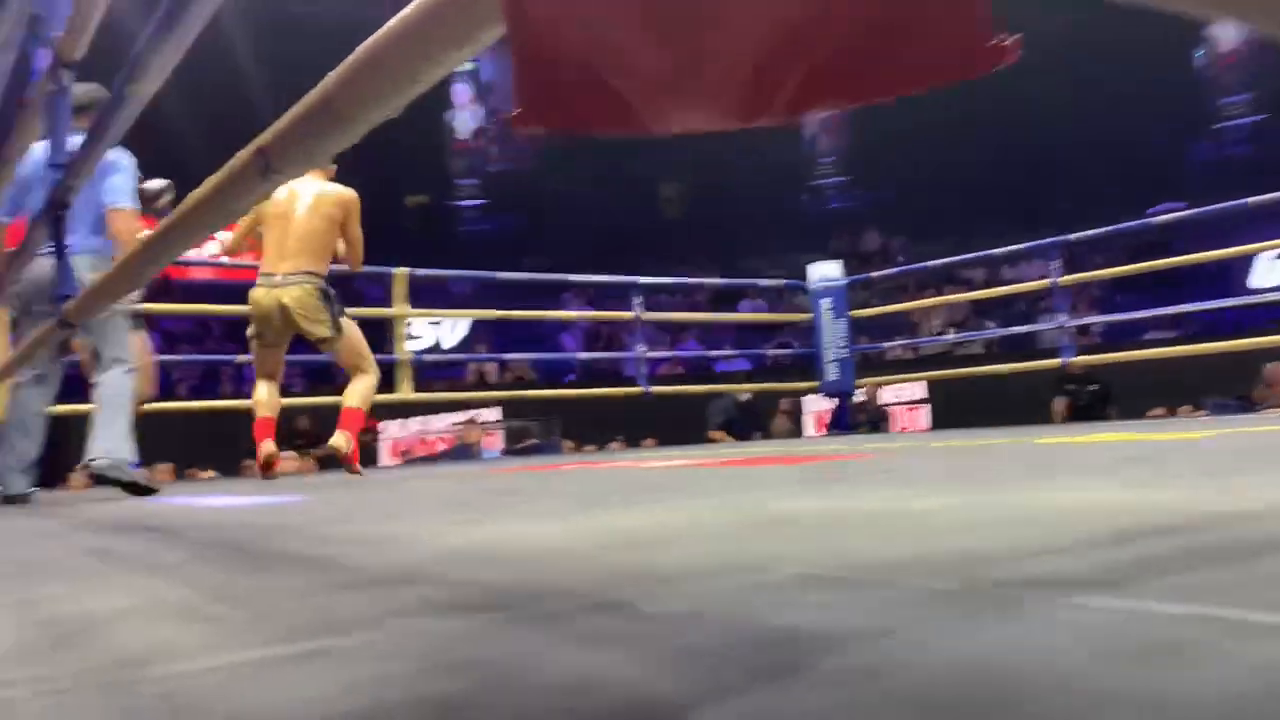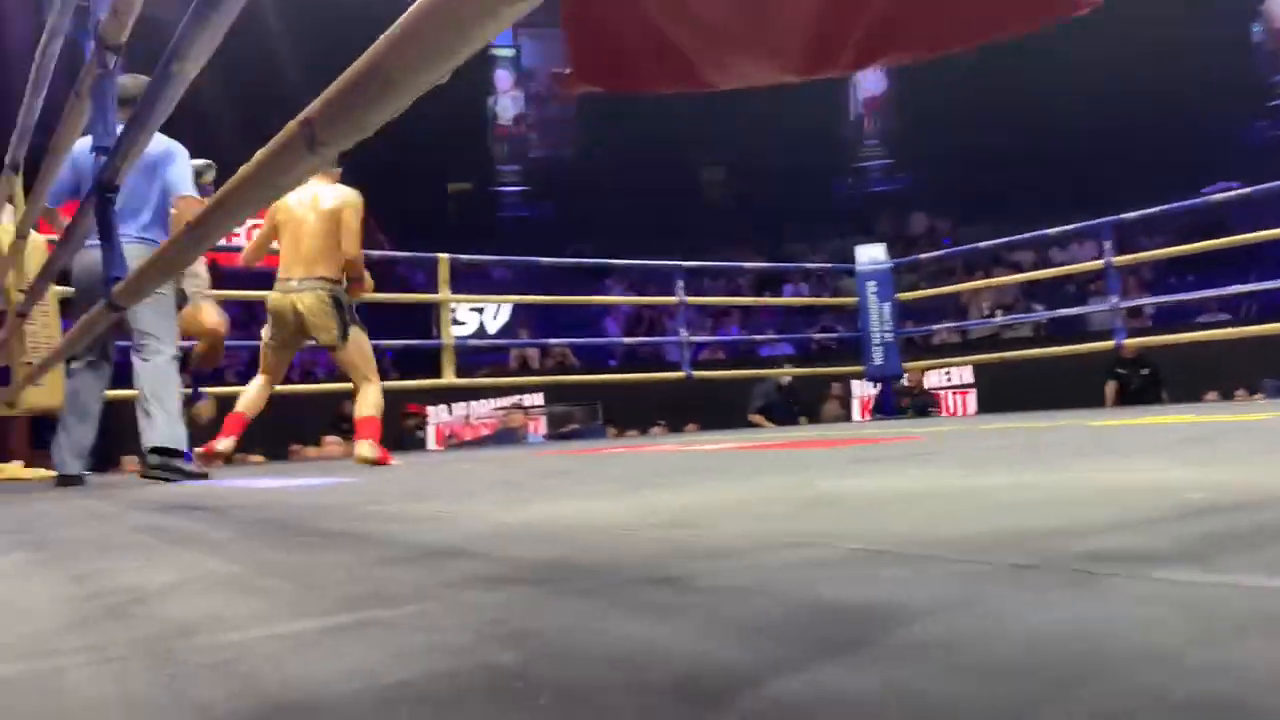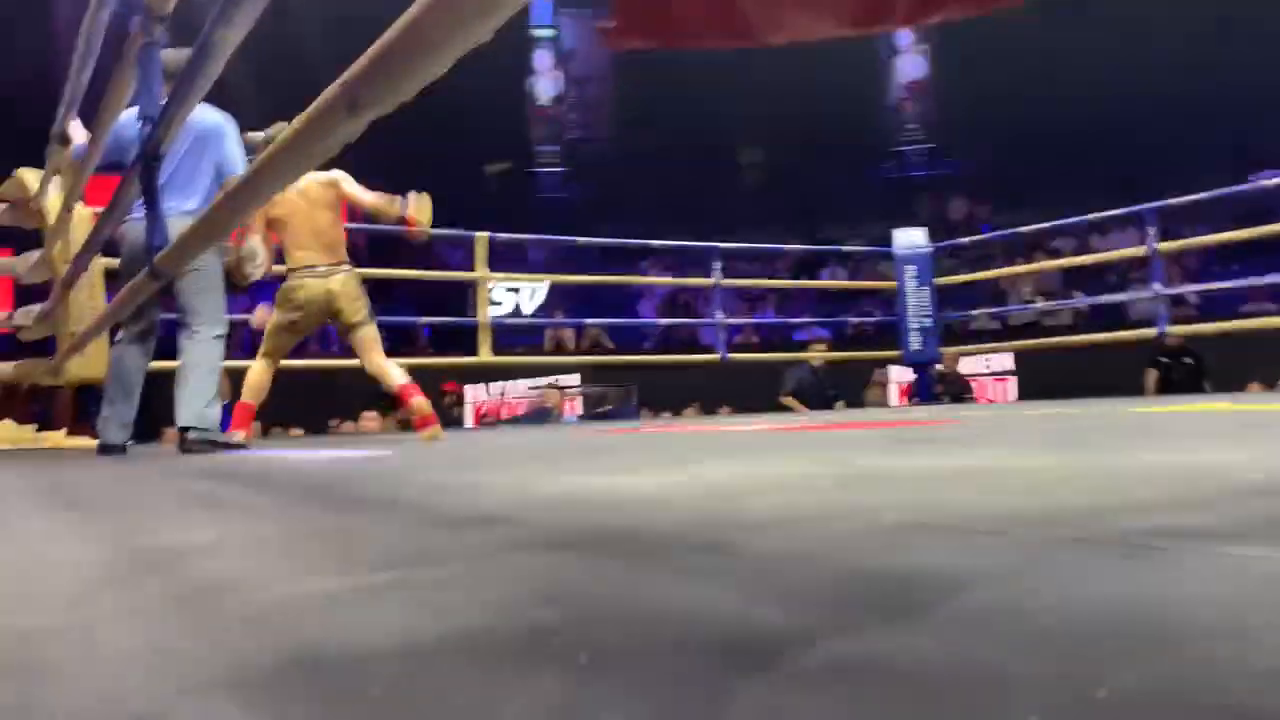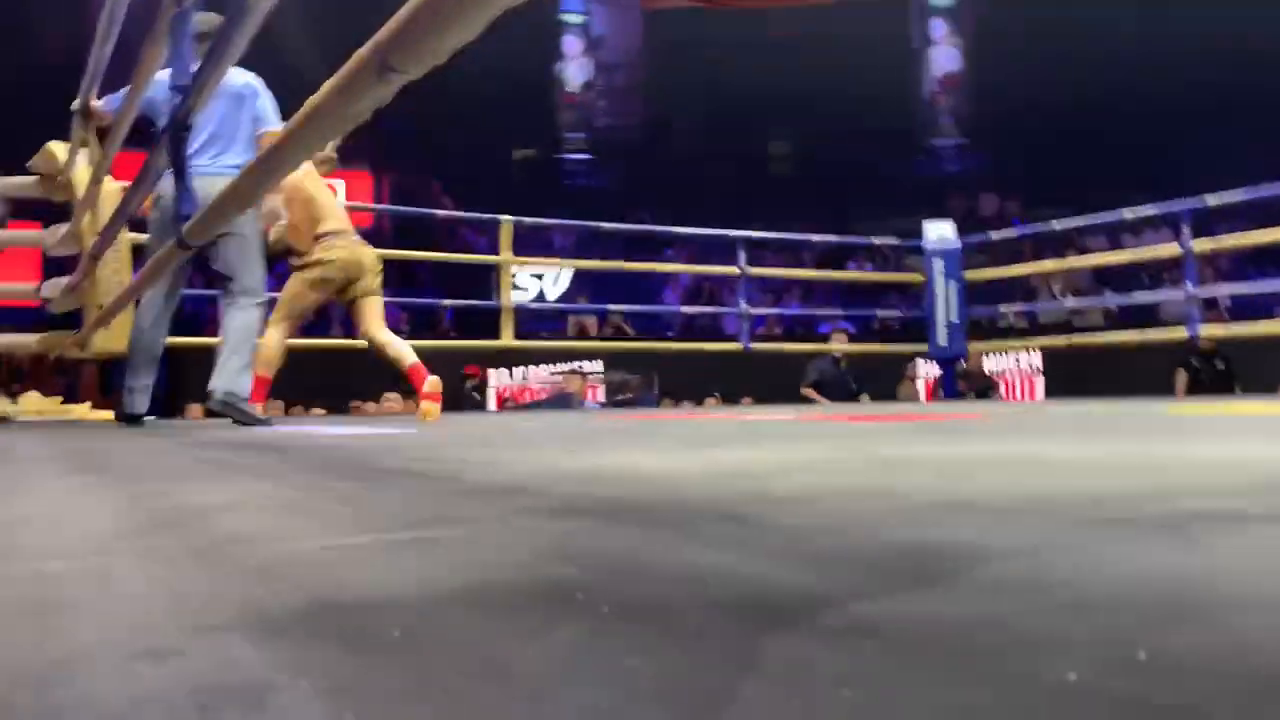
dt=0.1s
person 1, frame 1
right shoulder: (115, 158)
right elbow: (122, 218)
left hip: (36, 270)
right hip: (88, 269)
left knee: (35, 377)
right knee: (114, 364)
right ankle: (111, 459)
person 1, frame 2
left shoulder: (83, 148)
right shoulder: (168, 149)
left elbow: (48, 207)
right elbow: (188, 204)
left wrist: (66, 232)
left hip: (91, 260)
right hip: (144, 258)
left knee: (88, 361)
right knee: (157, 352)
left ankle: (69, 462)
right ankle: (162, 447)
person 1, frame 3
left shoulder: (128, 120)
right shoulder: (217, 122)
left elbow: (77, 158)
right elbow: (237, 183)
left wrist: (76, 130)
left hip: (137, 231)
right hip: (191, 231)
left knee: (134, 333)
right knee: (204, 328)
left ankle: (113, 433)
right ankle: (197, 424)
person 1, frame 4
left shoulder: (162, 82)
right shoulder: (248, 82)
left elbow: (102, 113)
right elbow: (272, 139)
left wrist: (88, 104)
left hip: (176, 194)
right hip: (230, 193)
left knee: (157, 297)
right knee: (246, 294)
left ankle: (133, 403)
right ankle: (228, 390)
person 2, frame 1
left shoulder: (270, 198)
right shoulder: (345, 196)
left elbow: (228, 248)
right elbow: (353, 258)
left hip: (265, 294)
right hip: (310, 294)
left knee: (267, 377)
right knee: (366, 371)
left ankle: (265, 443)
right ankle: (344, 438)
person 2, frame 2
left shoulder: (282, 203)
right shoulder: (349, 197)
left elbow: (247, 259)
right elbow: (351, 255)
right wrist: (360, 279)
left hip: (282, 298)
right hip: (324, 298)
left knee: (264, 378)
right knee: (368, 381)
left ankle: (225, 439)
right ankle: (368, 443)
person 2, frame 3
left shoulder: (268, 204)
right shoulder: (331, 179)
right elbow: (373, 204)
right wrist: (408, 210)
left hip: (302, 287)
right hip: (343, 282)
left knee: (266, 360)
right knee: (377, 363)
left ankle: (238, 429)
right ankle: (419, 408)
person 2, frame 4
right shoulder: (303, 167)
left hip: (328, 254)
right hip: (358, 253)
left knee: (279, 325)
right knee: (378, 333)
left ankle: (255, 400)
right ankle: (425, 383)
